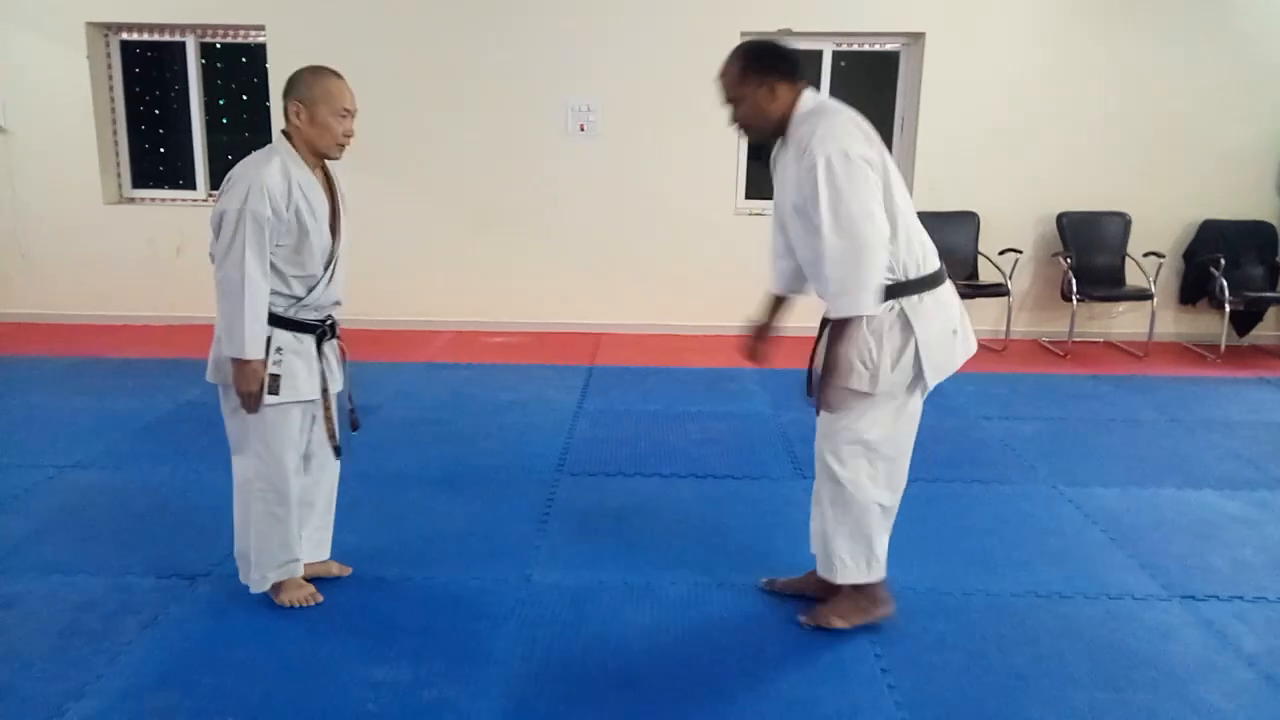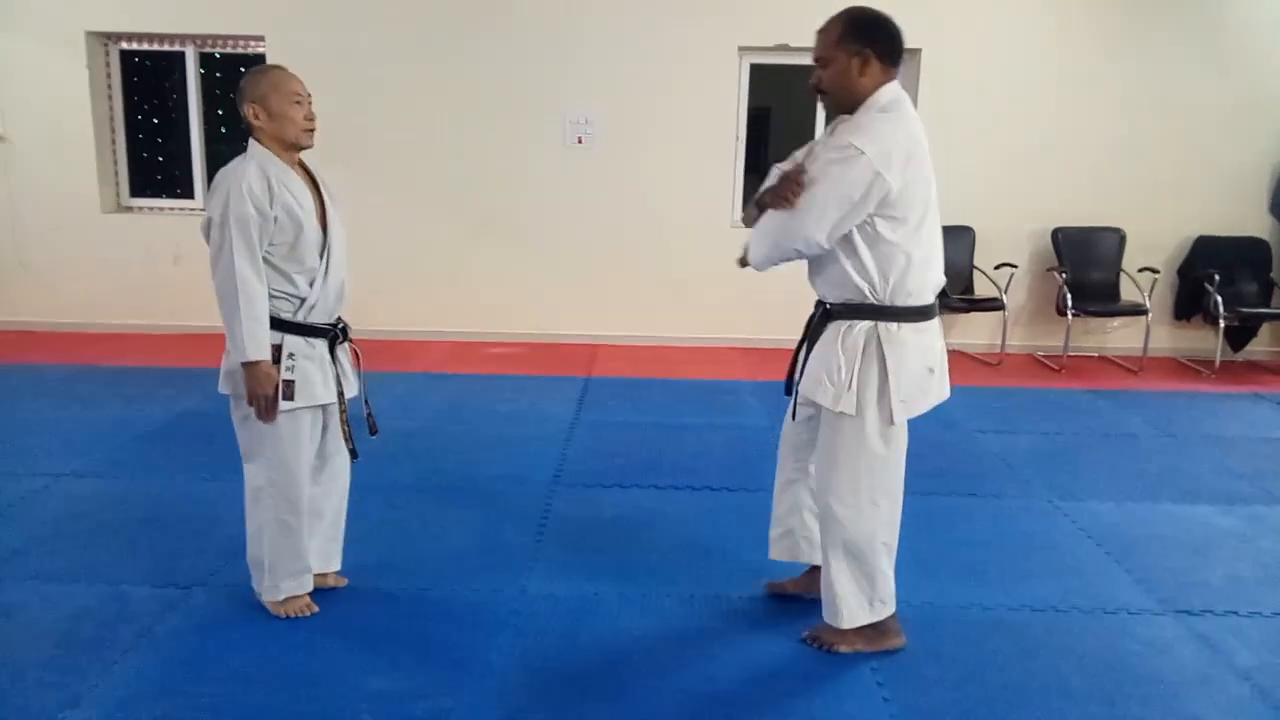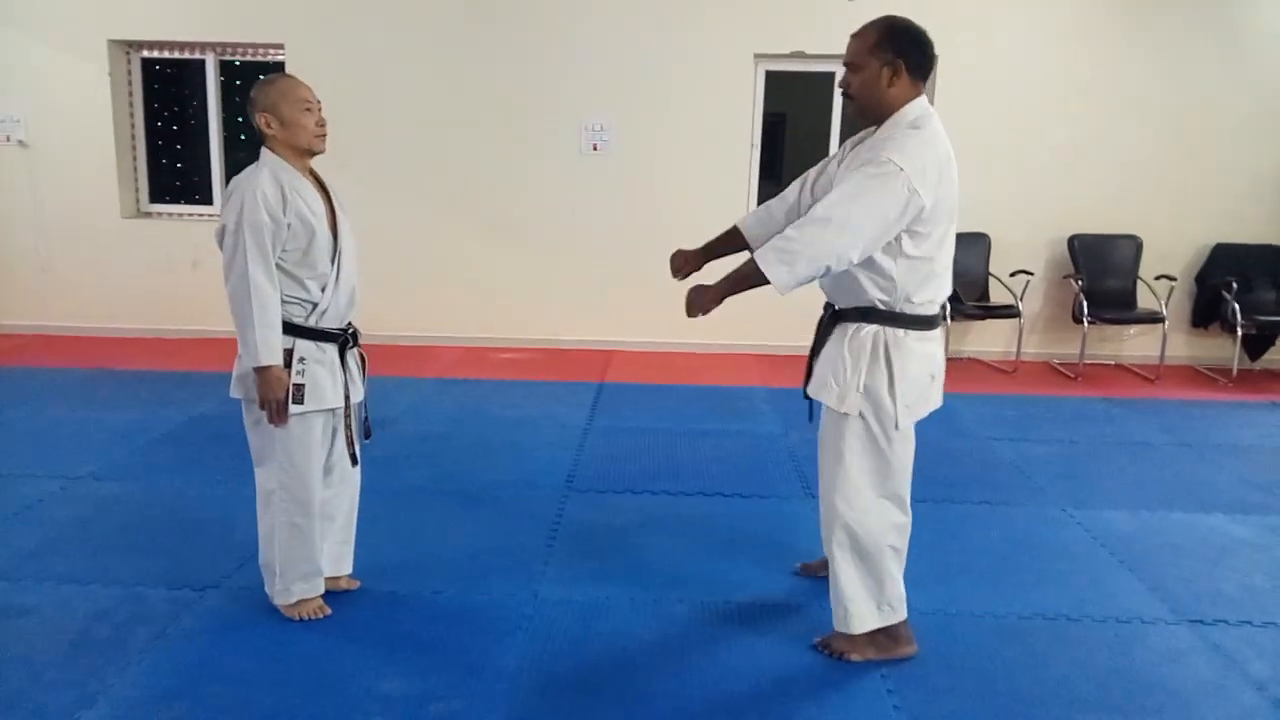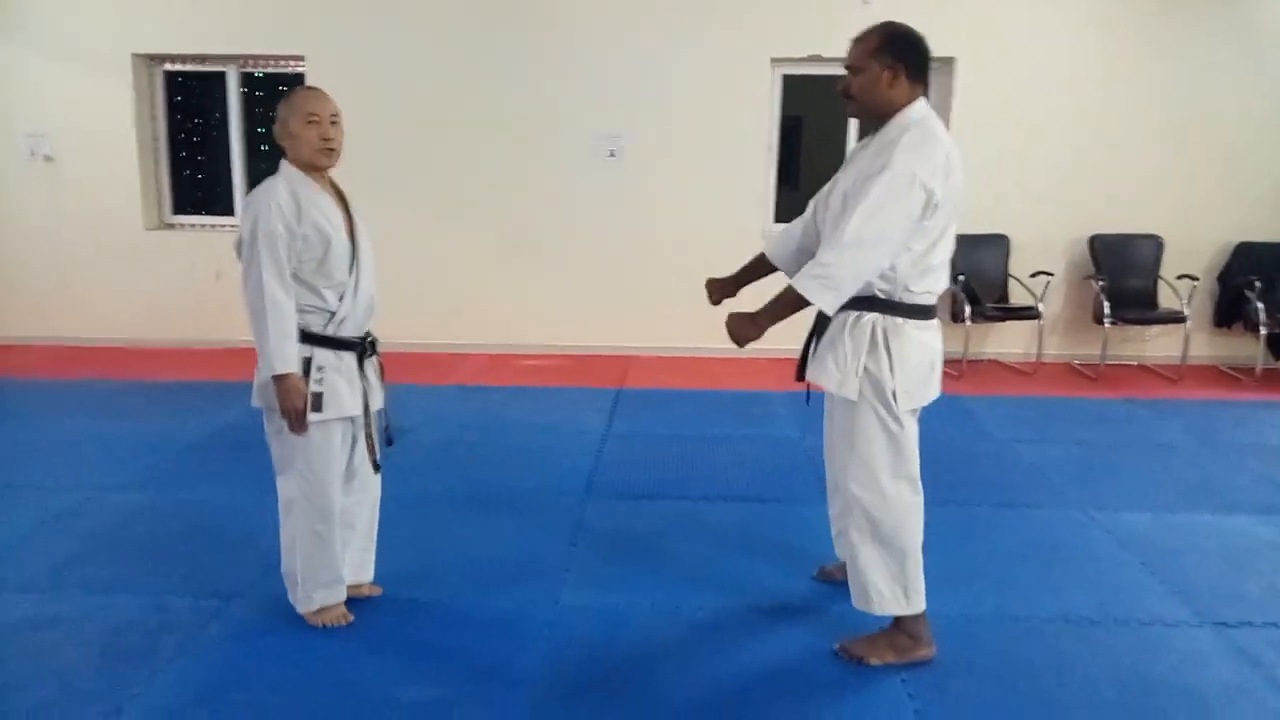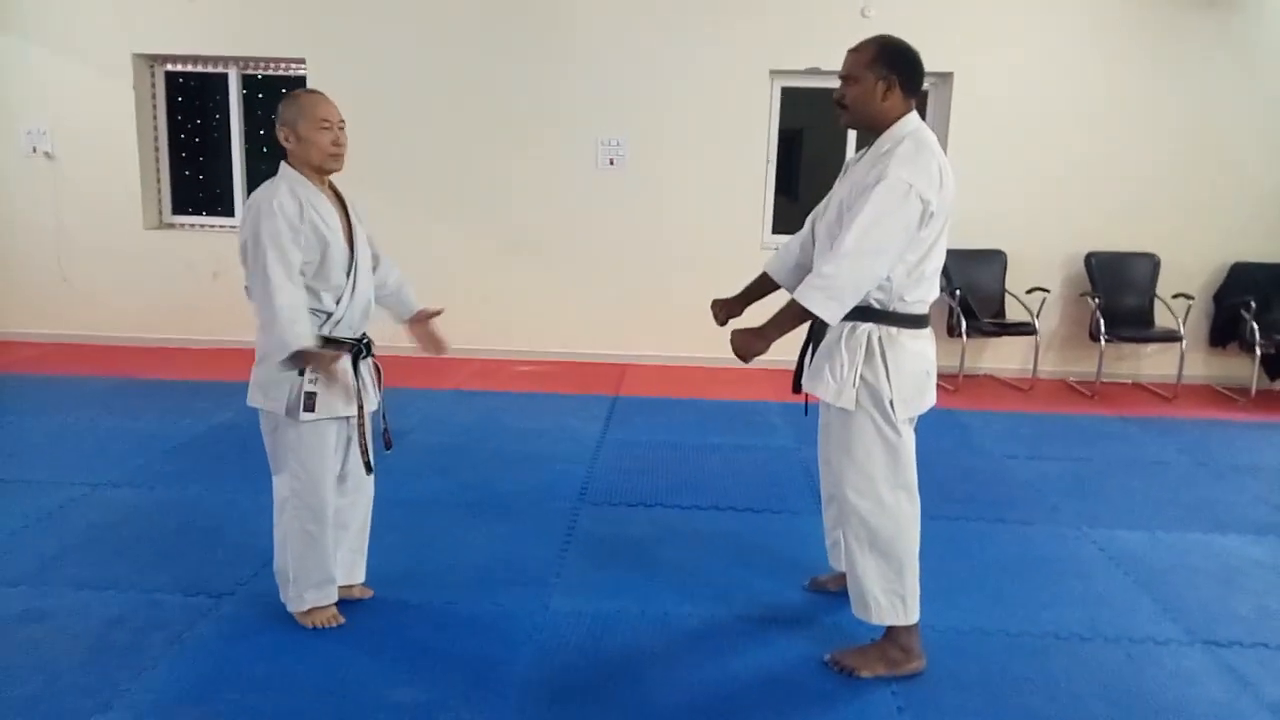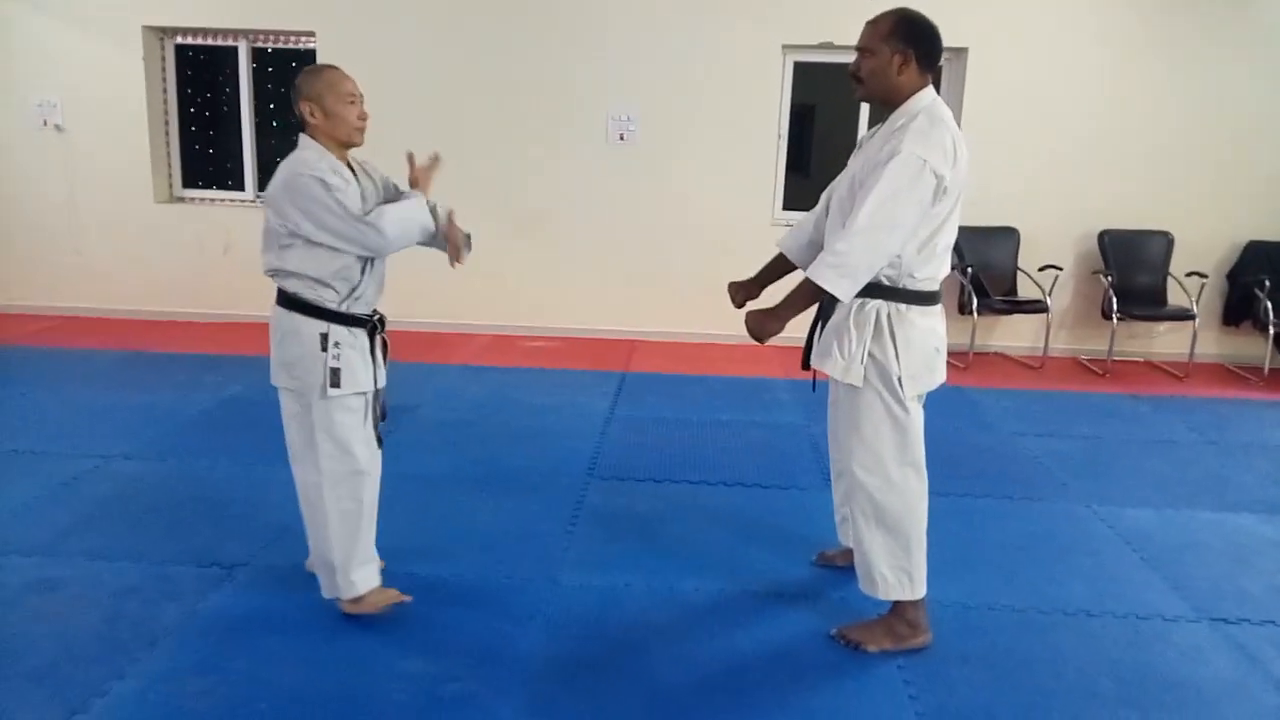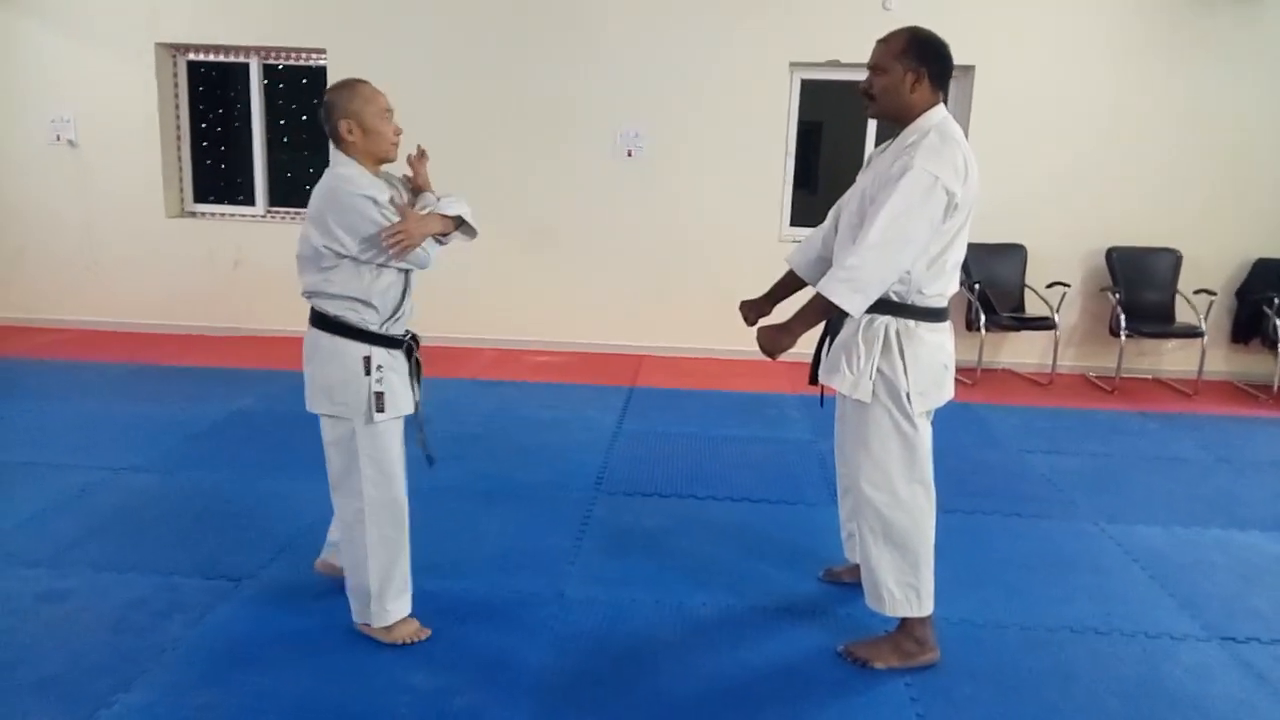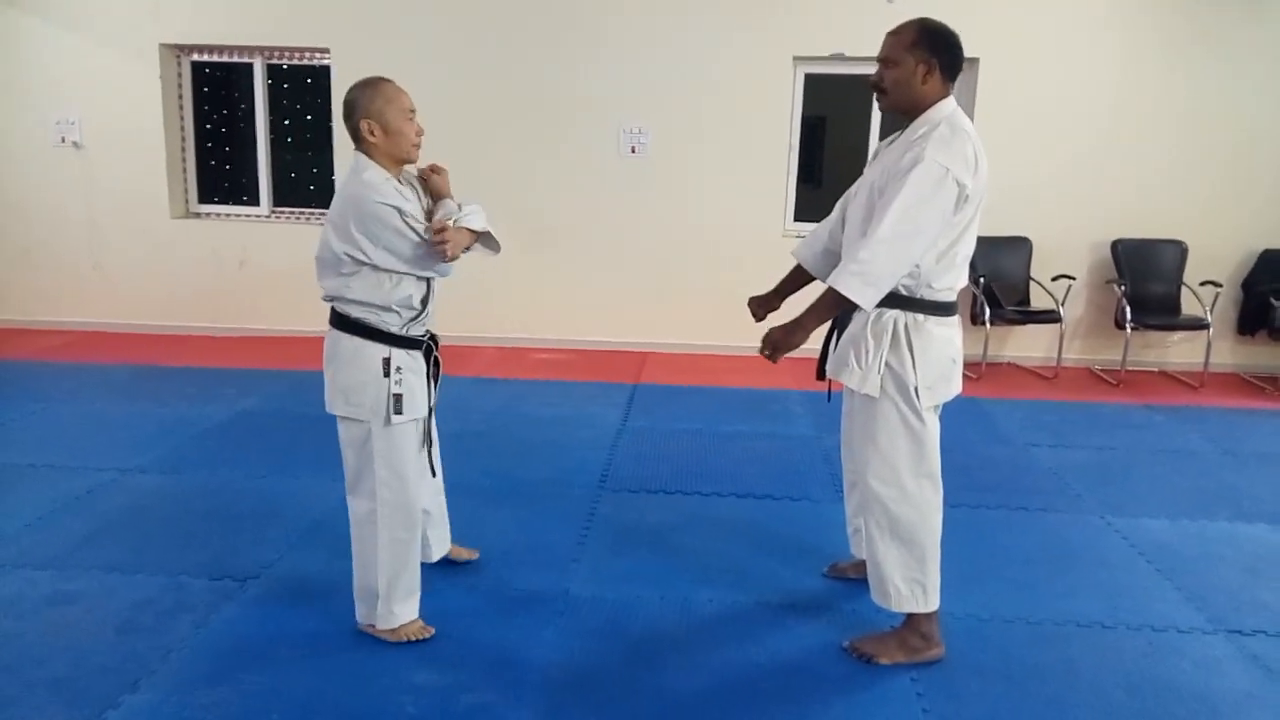
dt=0.4s
person 1, frame 1
left shoulder: (829, 139)
right shoulder: (795, 140)
left elbow: (856, 251)
right elbow: (796, 243)
left wrist: (835, 351)
right wrist: (770, 315)
left hip: (896, 317)
right hip: (869, 312)
left knee: (851, 450)
right knee: (844, 447)
left ankle: (865, 589)
right ankle: (835, 570)
person 1, frame 2
left shoulder: (871, 143)
right shoulder: (861, 126)
left elbow: (795, 229)
right elbow: (773, 204)
left wrist: (755, 246)
right wrist: (776, 193)
left hip: (877, 342)
right hip: (852, 330)
left knee: (854, 484)
right knee: (804, 452)
left ankle: (875, 620)
right ankle: (821, 572)
person 1, frame 3
left shoulder: (907, 157)
right shoulder: (877, 142)
left elbow: (818, 240)
right elbow: (796, 205)
left wrist: (719, 290)
right wrist: (705, 252)
left hip: (881, 346)
right hip: (863, 334)
left knee: (862, 482)
right knee: (851, 470)
left ankle: (885, 627)
right ankle: (852, 560)
person 1, frame 4
left shoulder: (915, 153)
right shoulder: (882, 144)
left elbow: (850, 255)
right elbow: (813, 226)
left wrist: (761, 320)
right wrist: (736, 281)
left hip: (883, 338)
right hip: (863, 330)
left knee: (878, 475)
right knee: (856, 466)
left ankle: (909, 628)
right ankle: (864, 561)
person 1, frame 5
left shoulder: (910, 162)
right shoulder: (876, 156)
left elbow: (850, 266)
right elbow: (811, 242)
left wrist: (765, 334)
right wrist: (740, 300)
left hip: (878, 349)
right hip: (855, 343)
left knee: (875, 485)
right knee: (847, 473)
left ankle: (901, 640)
right ankle: (854, 569)
person 1, frame 6
left shoulder: (923, 138)
right shoulder: (893, 132)
left elbow: (863, 243)
right elbow: (826, 219)
left wrist: (780, 314)
right wrist: (758, 282)
left hip: (889, 325)
right hip: (866, 318)
left knee: (884, 462)
right knee: (856, 451)
left ankle: (908, 616)
right ankle: (862, 546)
person 1, frame 7
left shoulder: (934, 155)
right shoulder: (902, 149)
left elbow: (873, 259)
right elbow: (834, 234)
left wrist: (791, 329)
right wrist: (768, 299)
left hip: (896, 341)
right hip: (873, 334)
left knee: (891, 478)
right knee: (862, 465)
left ankle: (915, 631)
right ankle: (868, 562)
person 1, frame 8
left shoulder: (944, 148)
right shoulder: (908, 142)
left elbow: (883, 254)
right elbow: (840, 228)
left wrist: (801, 328)
right wrist: (776, 295)
left hip: (905, 336)
right hip: (879, 328)
left knee: (898, 474)
right knee: (869, 460)
left ankle: (920, 627)
right ankle: (874, 557)
person 2, frame 1
left shoulder: (322, 177)
right shoulder: (261, 179)
right elbow: (240, 274)
right wrist: (246, 359)
left hip: (313, 344)
right hip: (270, 348)
left knee: (319, 455)
right knee: (272, 464)
left ankle: (306, 553)
right ankle: (276, 570)
person 2, frame 2
left shoulder: (305, 178)
right shoulder: (243, 182)
right elbow: (238, 279)
right wrist: (255, 363)
left hip: (323, 350)
right hip: (280, 355)
left knee: (328, 467)
right knee: (282, 476)
left ankle: (312, 564)
right ankle: (281, 584)
person 2, frame 3
left shoulder: (315, 185)
right shoulder: (258, 189)
right elbow: (251, 285)
right wrist: (266, 366)
left hip: (333, 354)
right hip: (292, 360)
left knee: (339, 470)
right knee: (293, 479)
left ankle: (327, 567)
right ankle: (292, 586)
person 2, frame 4
left shoulder: (335, 196)
right shoulder: (275, 201)
right elbow: (269, 294)
right wrist: (284, 374)
left hip: (352, 362)
right hip: (311, 368)
left knee: (359, 477)
right knee: (314, 486)
left ankle: (350, 574)
right ankle: (316, 593)
person 2, frame 5
left shoulder: (339, 200)
right shoulder: (274, 204)
left elbow: (372, 267)
right elbow: (276, 288)
left wrist: (412, 314)
right wrist: (309, 354)
left hip: (352, 359)
right hip: (306, 367)
left knee: (354, 477)
right knee: (307, 485)
left ankle: (342, 574)
right ankle: (307, 593)
person 2, frame 6
left shoulder: (357, 172)
right shoulder: (304, 178)
left elbow: (393, 210)
right elbow: (375, 230)
left wrist: (447, 227)
right wrist: (423, 198)
left hip: (355, 334)
right hip: (316, 338)
left knee: (360, 453)
right knee: (336, 462)
left ankle: (339, 552)
right ankle: (353, 583)
person 2, frame 7
left shoulder: (380, 183)
right shoulder: (345, 193)
left elbow: (454, 213)
right elbow: (417, 254)
left wrist: (430, 217)
right wrist: (424, 197)
left hip: (377, 351)
right hip: (353, 357)
left knee: (371, 476)
right knee: (374, 487)
left ankle: (340, 555)
right ankle: (380, 611)
person 2, frame 8
left shoulder: (399, 183)
right shoulder: (368, 199)
left elbow: (467, 213)
right elbow: (435, 260)
left wrist: (462, 231)
right wrist: (444, 204)
left hip: (401, 352)
right hip: (372, 359)
left knee: (421, 459)
right knee: (386, 487)
left ankle: (431, 543)
right ankle: (384, 612)
